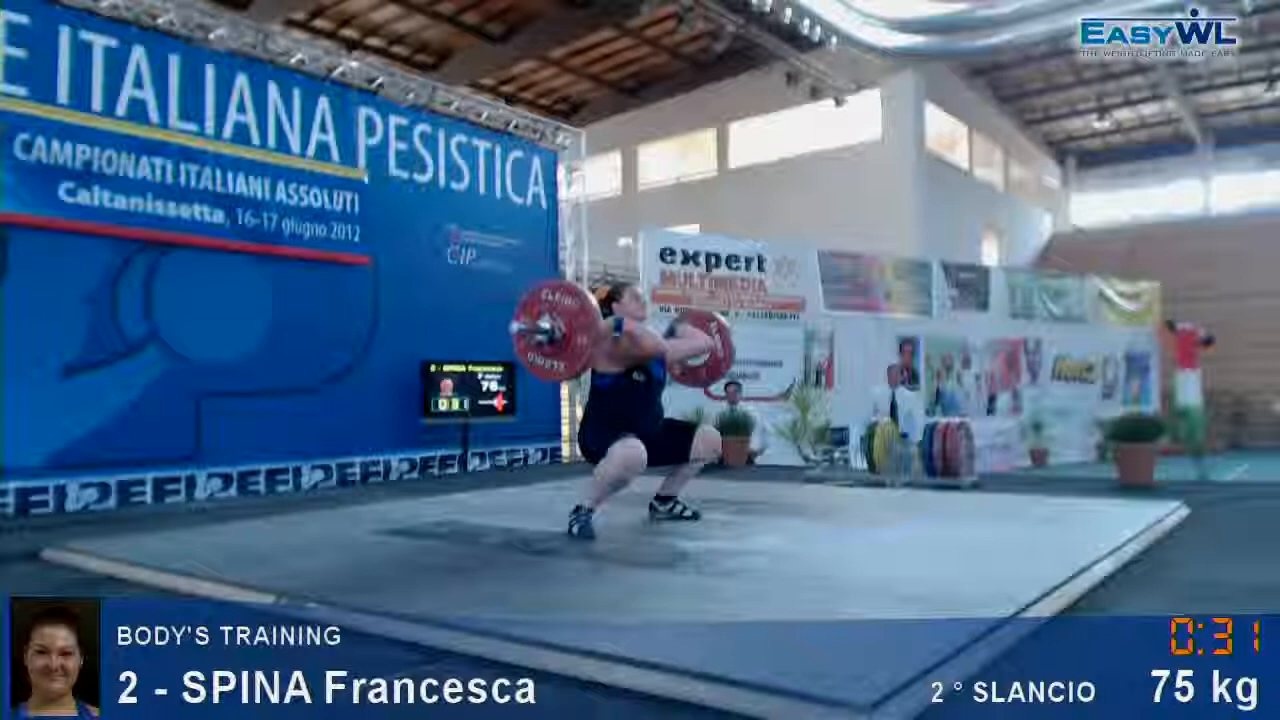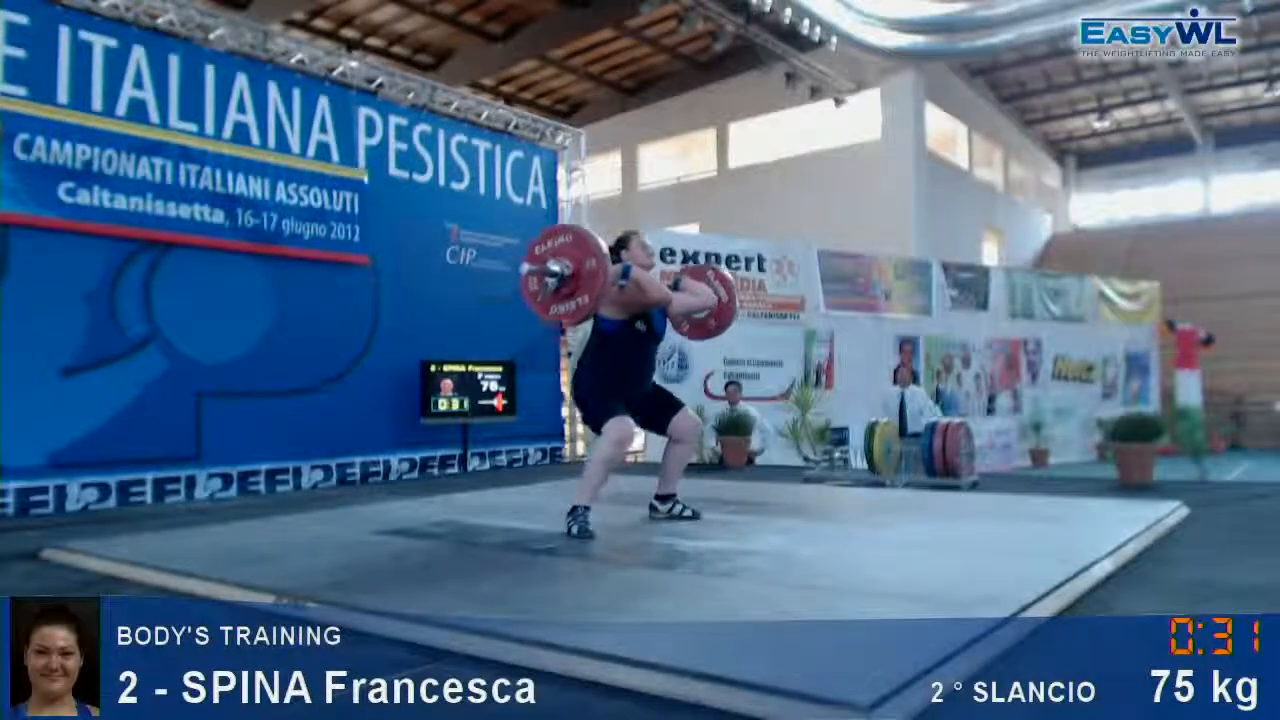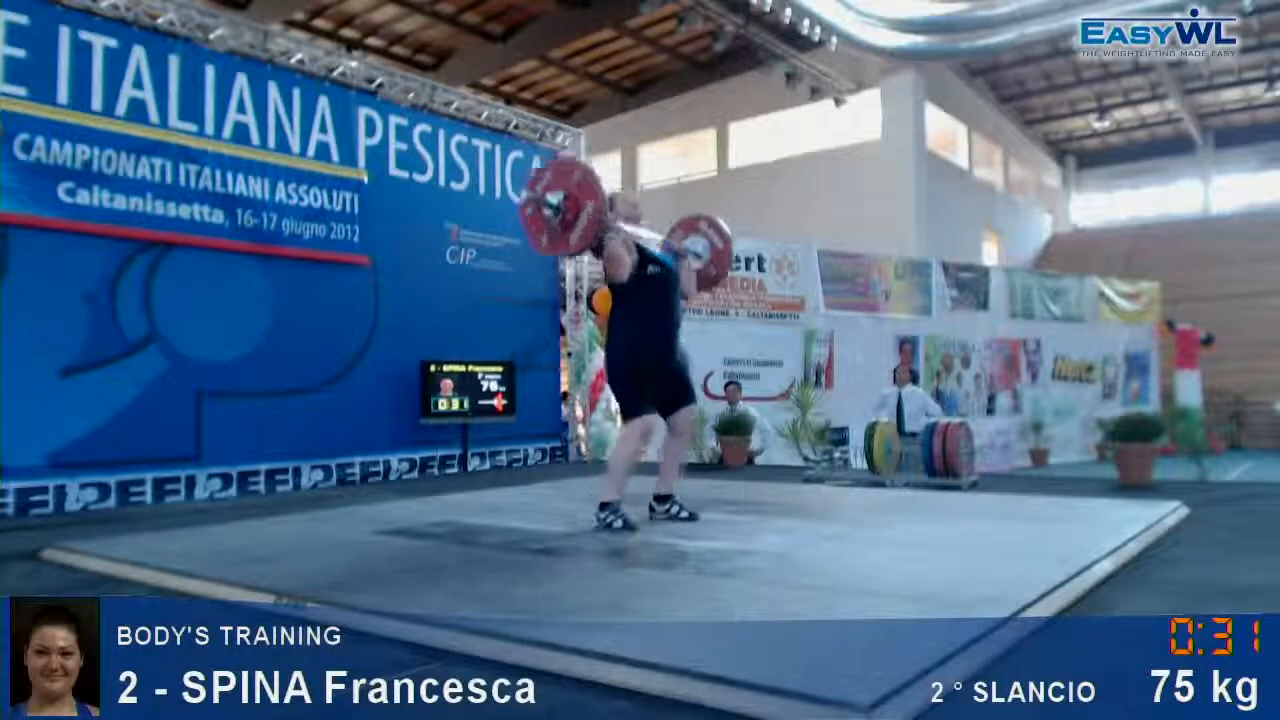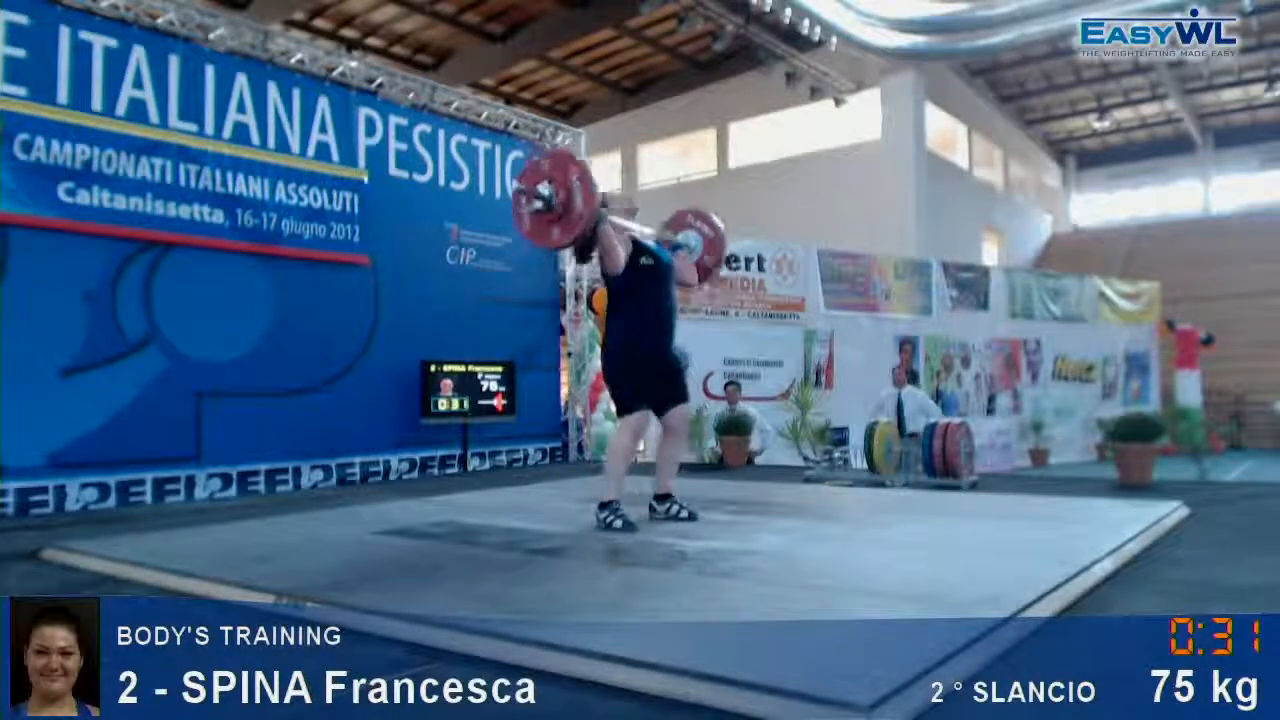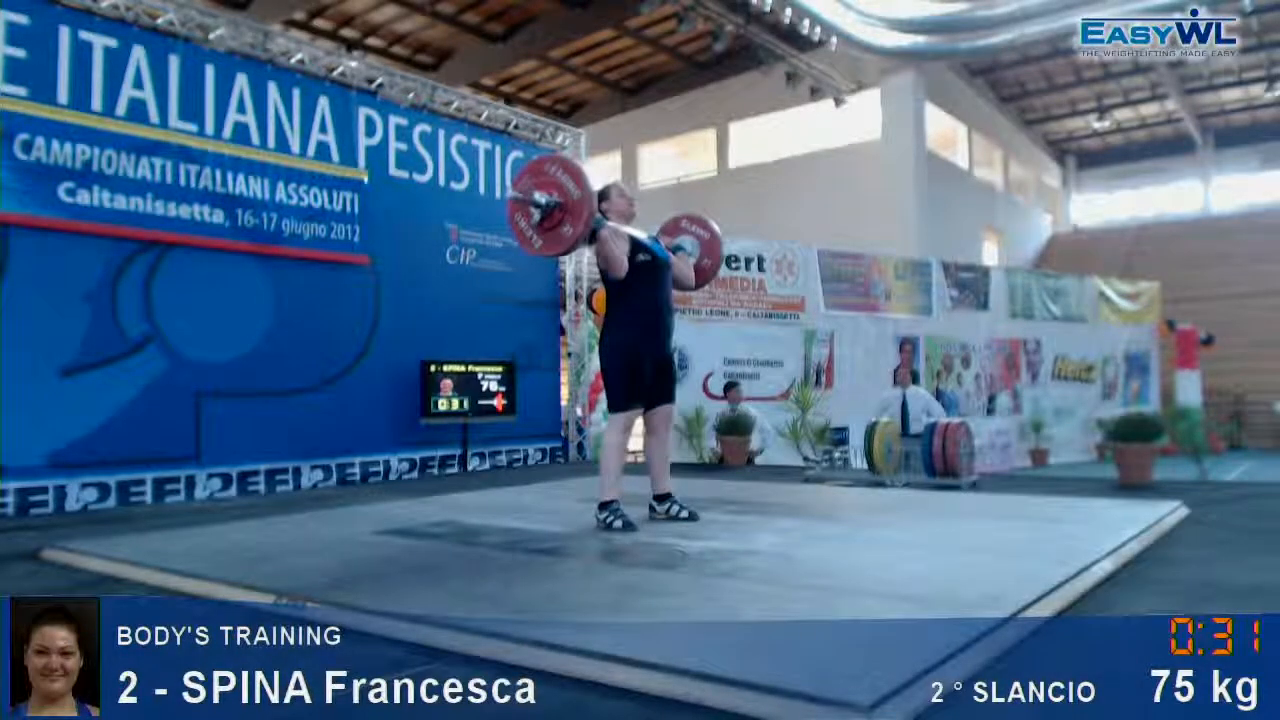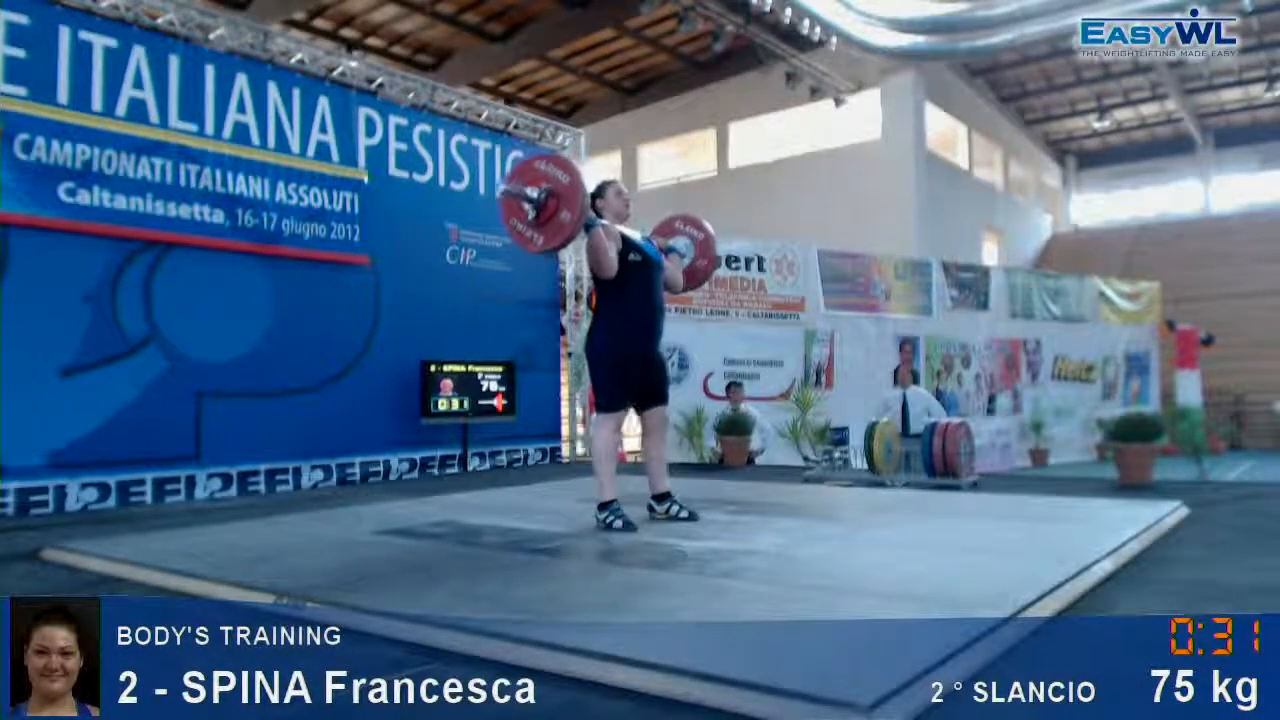
dt=0.7s
person 1, frame 1
left shoulder: (655, 345)
right shoulder: (613, 346)
left elbow: (704, 344)
right elbow: (652, 346)
left wrist: (677, 328)
right wrist: (617, 324)
right hip: (603, 436)
left knee: (710, 442)
right knee: (632, 455)
left ankle: (664, 501)
right ankle: (582, 511)
person 1, frame 2
left shoulder: (655, 294)
right shoulder: (619, 292)
left elbow: (708, 299)
right elbow: (659, 296)
left wrist: (680, 281)
right wrist: (624, 271)
left hip: (637, 387)
right hip: (598, 385)
left knee: (689, 427)
right knee: (620, 433)
left ankle: (664, 500)
right ankle: (579, 511)
person 1, frame 3
left shoulder: (656, 253)
right shoulder: (617, 246)
left elbow: (688, 289)
right elbow: (619, 273)
left wrist: (683, 255)
right wrist: (609, 230)
left hip: (667, 355)
right hip: (630, 355)
left knee: (684, 424)
right knee: (641, 427)
left ankle: (662, 500)
right ankle: (608, 507)
person 1, frame 4
left shoulder: (654, 247)
right shoulder: (616, 243)
left elbow: (689, 277)
right elbow: (616, 263)
left wrist: (678, 246)
right wrist: (601, 222)
left hip: (660, 350)
right hip: (627, 348)
left knee: (678, 421)
right knee: (634, 421)
left ankle: (662, 499)
right ankle: (608, 506)
person 1, frame 5
left shoulder: (649, 242)
right shoulder: (610, 236)
left elbow: (687, 280)
right elbow: (618, 269)
left wrist: (676, 249)
right wrist: (599, 227)
left hip: (658, 345)
right hip: (625, 343)
left knee: (661, 421)
right knee: (622, 420)
left ankle: (662, 499)
right ankle: (607, 506)
person 1, frame 6
left shoulder: (645, 242)
right shoulder: (605, 233)
left elbow: (675, 283)
right elbow: (607, 268)
left wrist: (671, 250)
right wrist: (591, 225)
left hip: (647, 347)
right hip: (613, 344)
left knee: (657, 421)
right knee: (610, 420)
left ankle: (661, 498)
right ankle: (607, 506)
